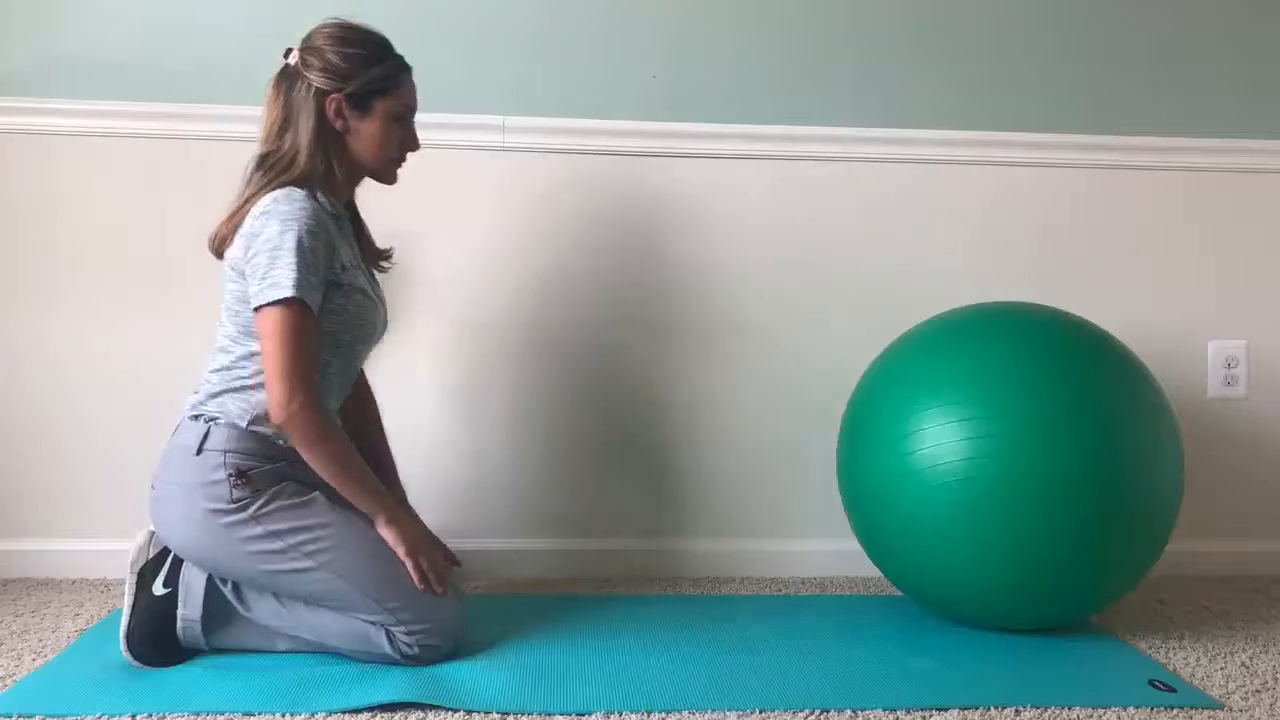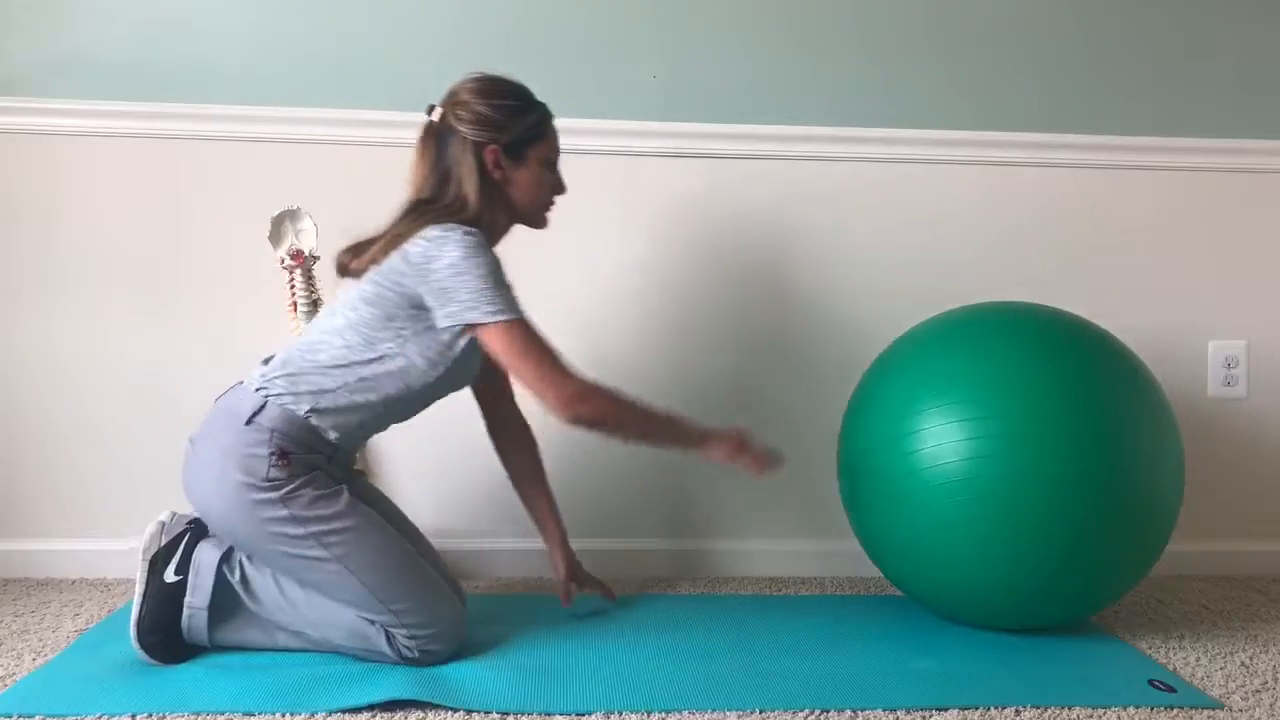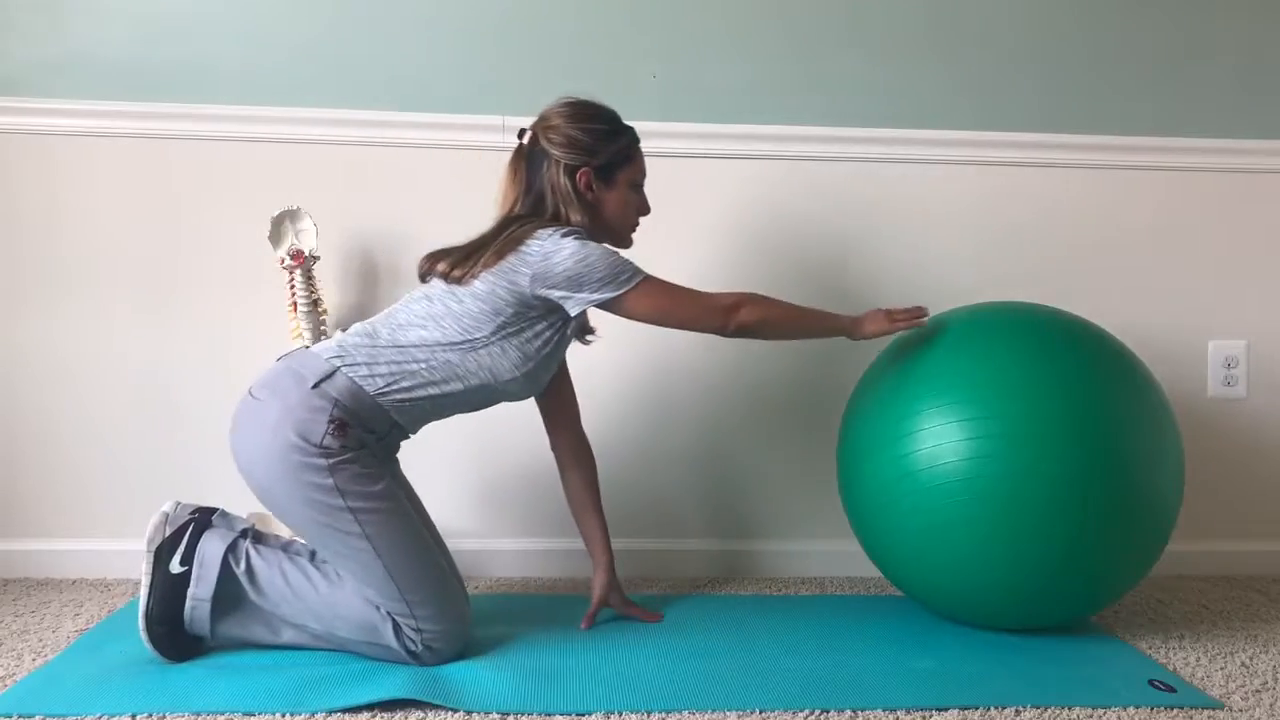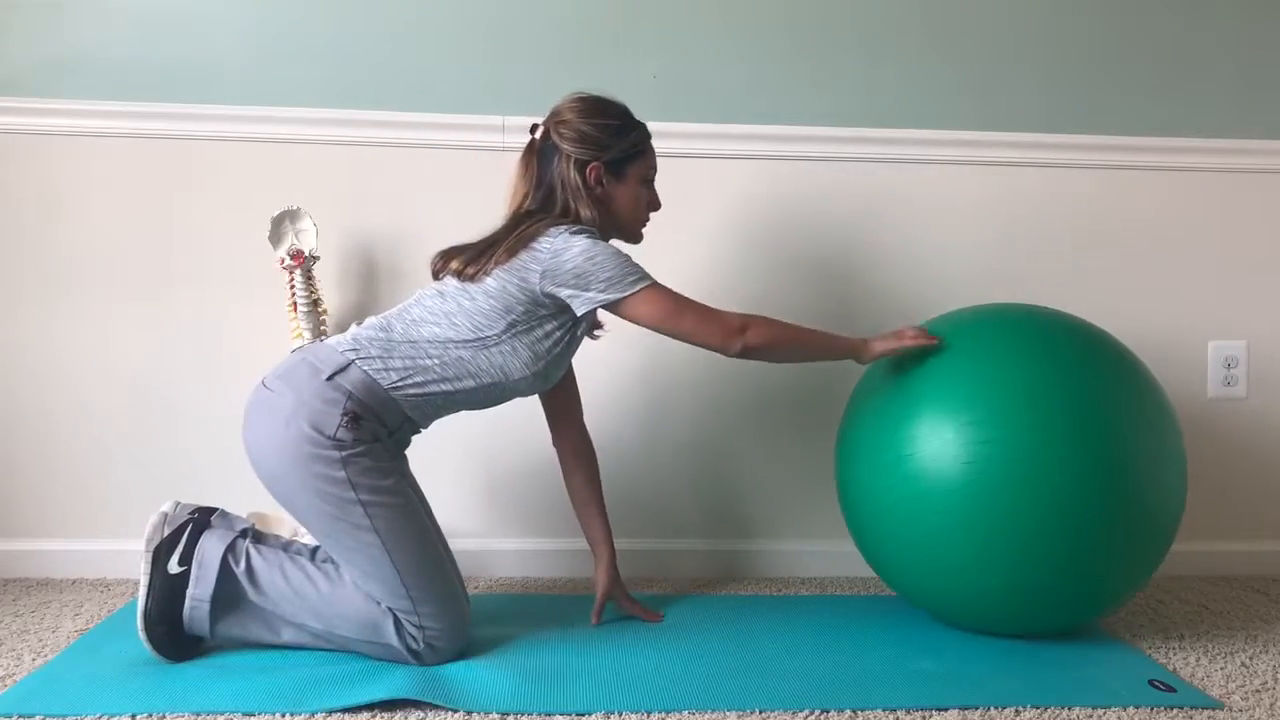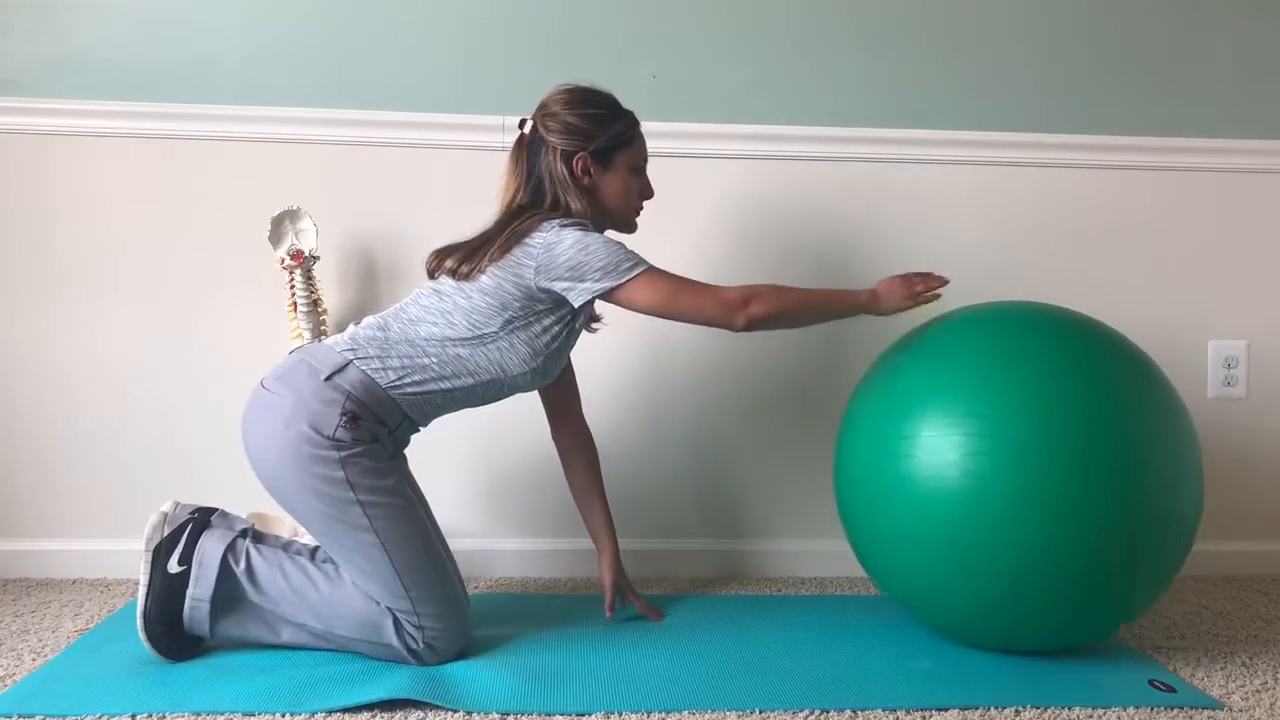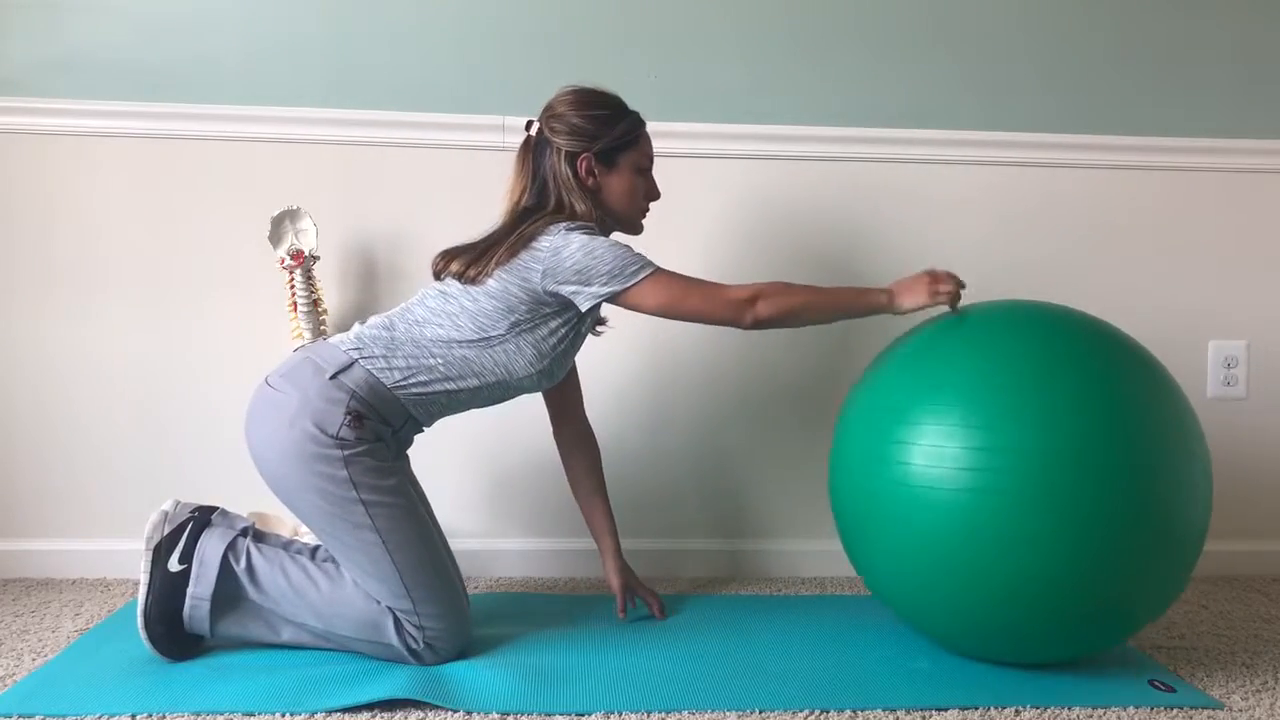
dt=0.4s
person 1, frame 1
left shoulder: (332, 217)
right shoulder: (294, 219)
left elbow: (346, 383)
right elbow: (292, 405)
left wrist: (395, 512)
right wrist: (391, 519)
left hip: (267, 472)
right hip: (226, 482)
left knee: (421, 587)
right knee: (432, 624)
left ankle: (193, 573)
right ankle: (197, 606)
person 1, frame 2
left shoulder: (453, 253)
right shoulder: (448, 255)
left elbow: (508, 425)
right elbow: (568, 399)
left wrist: (561, 552)
right wrist: (703, 439)
left hip: (284, 455)
right hip: (254, 459)
left knee: (424, 597)
right knee: (432, 627)
left ankle: (206, 553)
right ankle: (205, 592)
person 1, frame 3
left shoulder: (540, 269)
right shoulder: (563, 256)
left elbow: (568, 439)
right elbow: (730, 314)
left wrist: (603, 569)
right wrist: (857, 323)
left hip: (311, 423)
right hip: (304, 428)
left knee: (429, 600)
right knee: (432, 630)
left ankle: (217, 549)
right ankle: (206, 575)
person 1, frame 4
left shoulder: (550, 265)
right shoulder: (572, 255)
left elbow: (570, 435)
right elbow: (733, 334)
left wrist: (606, 565)
right wrist: (865, 346)
left hip: (322, 416)
right hip: (316, 420)
left knee: (415, 595)
right knee: (434, 631)
left ankle: (215, 547)
right ankle: (207, 577)
person 1, frame 5
left shoulder: (547, 260)
right shoulder: (566, 248)
left elbow: (570, 427)
right elbow: (737, 309)
left wrist: (609, 560)
right wrist: (874, 299)
left hip: (325, 418)
right hip: (315, 421)
left knee: (422, 598)
right knee: (433, 631)
left ankle: (216, 549)
right ankle: (208, 576)
person 1, frame 6
left shoulder: (554, 263)
right shoulder: (574, 253)
left elbow: (572, 429)
right elbow: (745, 307)
left wrist: (614, 560)
right wrist: (891, 298)
left hip: (327, 415)
right hip: (321, 419)
left knee: (422, 599)
right knee: (434, 631)
left ankle: (215, 545)
right ankle: (209, 575)
